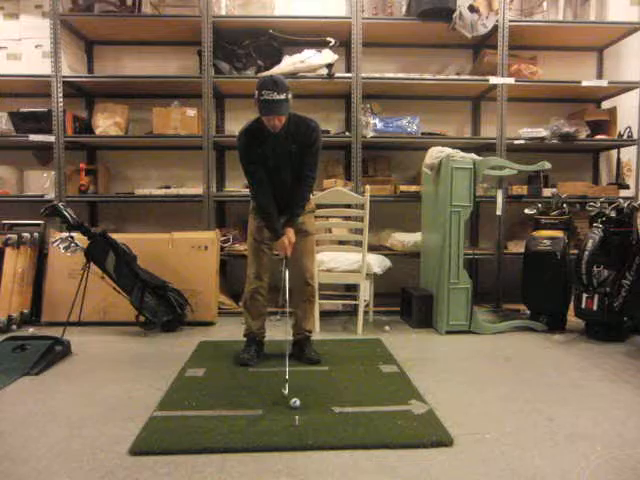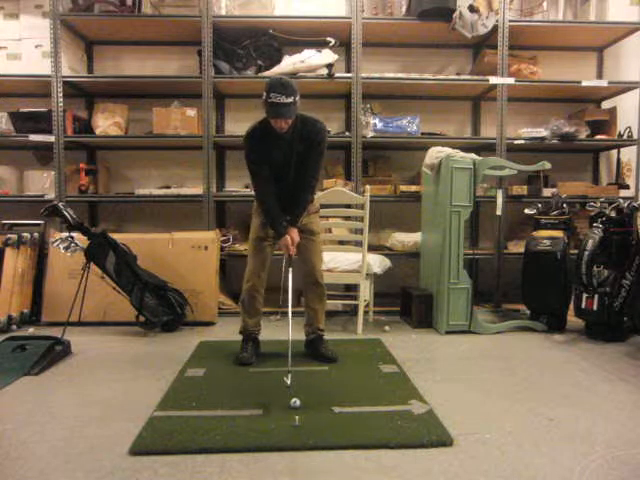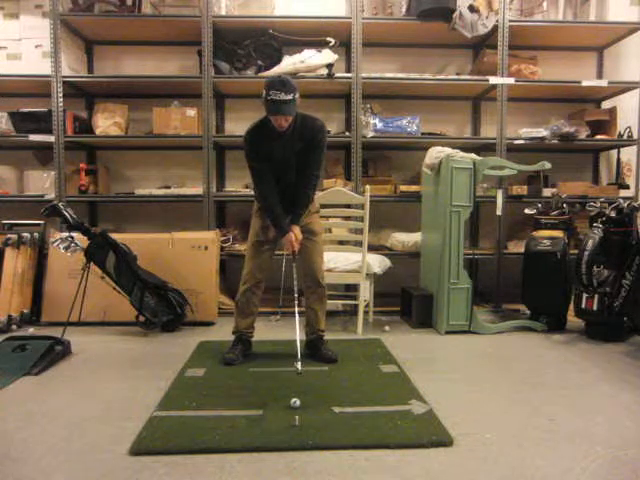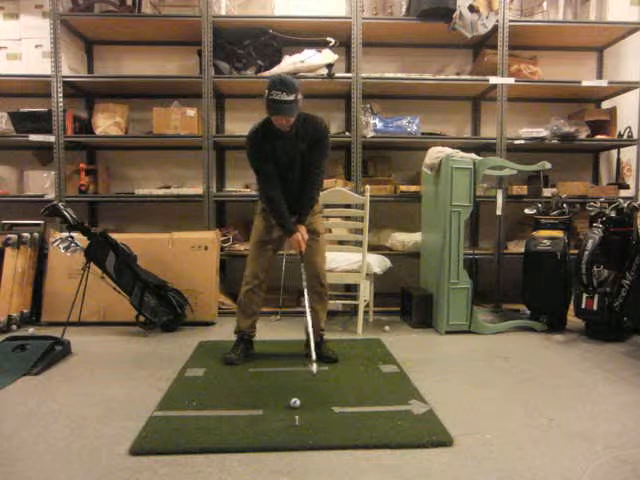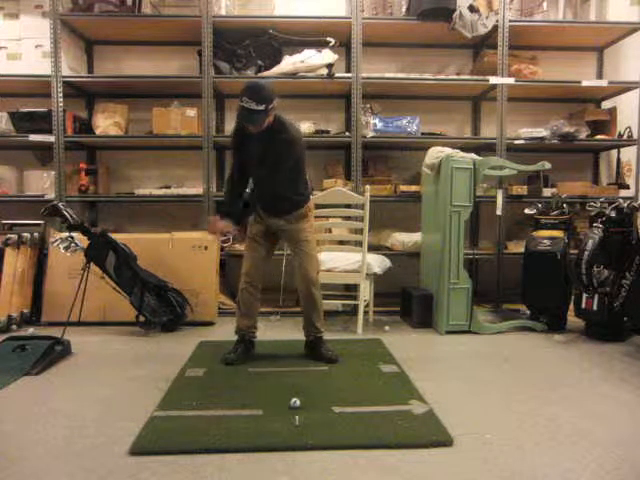
dt=0.7s
person 1, frame 1
left shoulder: (308, 130)
right shoulder: (248, 137)
left elbow: (306, 180)
right elbow: (259, 188)
left wrist: (291, 224)
right wrist: (277, 231)
left hip: (300, 209)
right hip: (263, 211)
left knee: (305, 276)
right knee: (256, 276)
left ankle: (302, 340)
right ankle: (254, 339)
person 1, frame 2
left shoulder: (315, 130)
right shoulder: (255, 137)
left elbow: (309, 180)
right elbow: (263, 187)
left wrist: (294, 224)
right wrist: (280, 230)
left hip: (304, 208)
right hip: (267, 209)
left knee: (313, 274)
right knee: (255, 273)
left ankle: (315, 337)
right ankle: (250, 337)
person 1, frame 3
left shoulder: (314, 129)
right shoulder: (254, 135)
left elbow: (310, 179)
right elbow: (264, 186)
left wrist: (296, 222)
right wrist: (282, 228)
left hip: (304, 208)
right hip: (267, 209)
left knee: (314, 275)
right knee: (252, 274)
left ankle: (315, 338)
right ankle: (242, 338)
person 1, frame 4
left shoulder: (317, 128)
right shoulder: (258, 136)
left elbow: (314, 178)
right elbow: (269, 186)
left wrist: (302, 222)
right wrist: (289, 229)
left hip: (308, 209)
right hip: (271, 210)
left knee: (317, 274)
right knee: (255, 274)
left ankle: (316, 339)
right ankle: (244, 338)
person 1, frame 5
left shoulder: (288, 137)
right shoulder: (241, 132)
left elbow: (268, 186)
right elbow: (238, 177)
left wrist: (234, 219)
right wrist: (225, 213)
left hip: (295, 213)
right hip: (262, 213)
left knee: (308, 277)
right knee: (250, 275)
left ankle: (315, 340)
right ankle: (246, 339)
